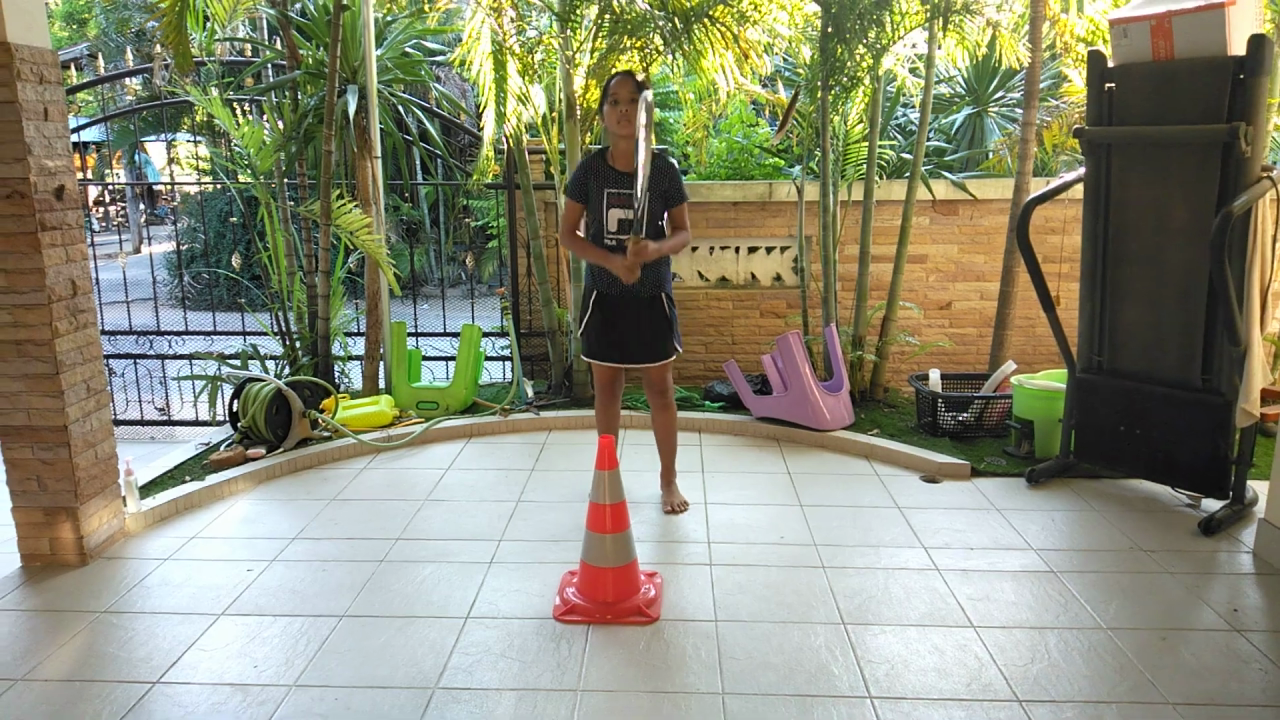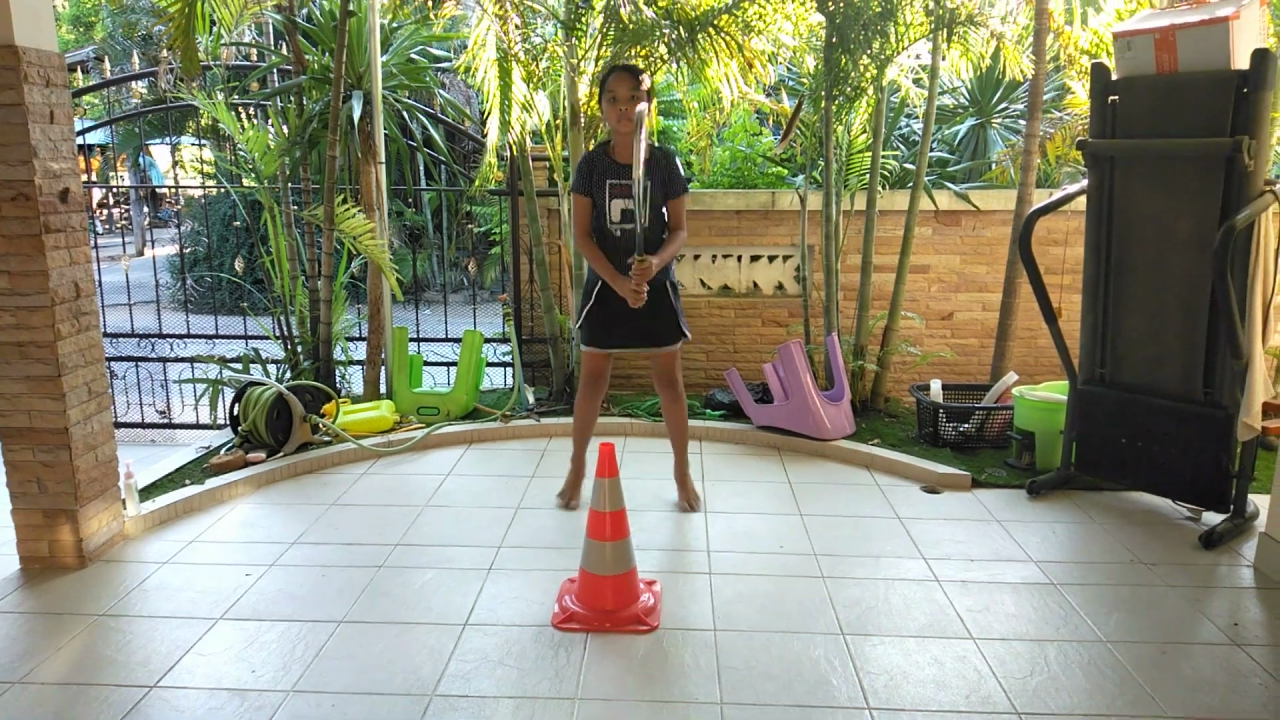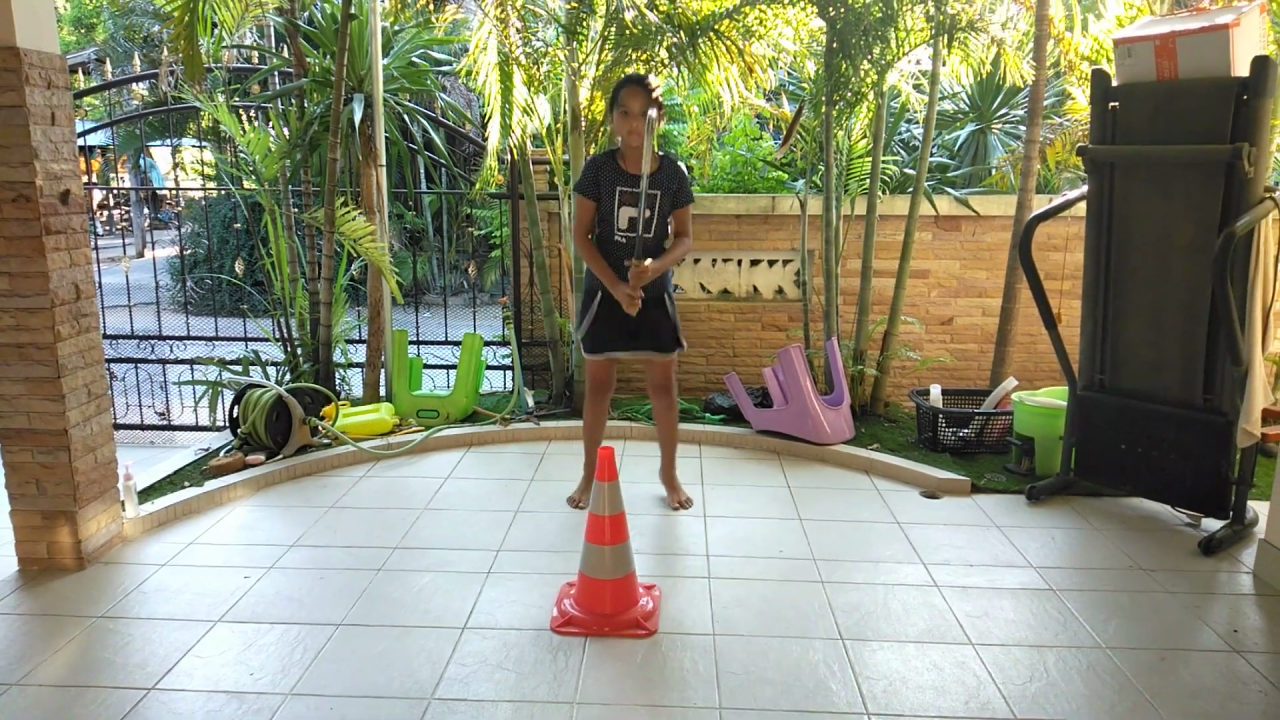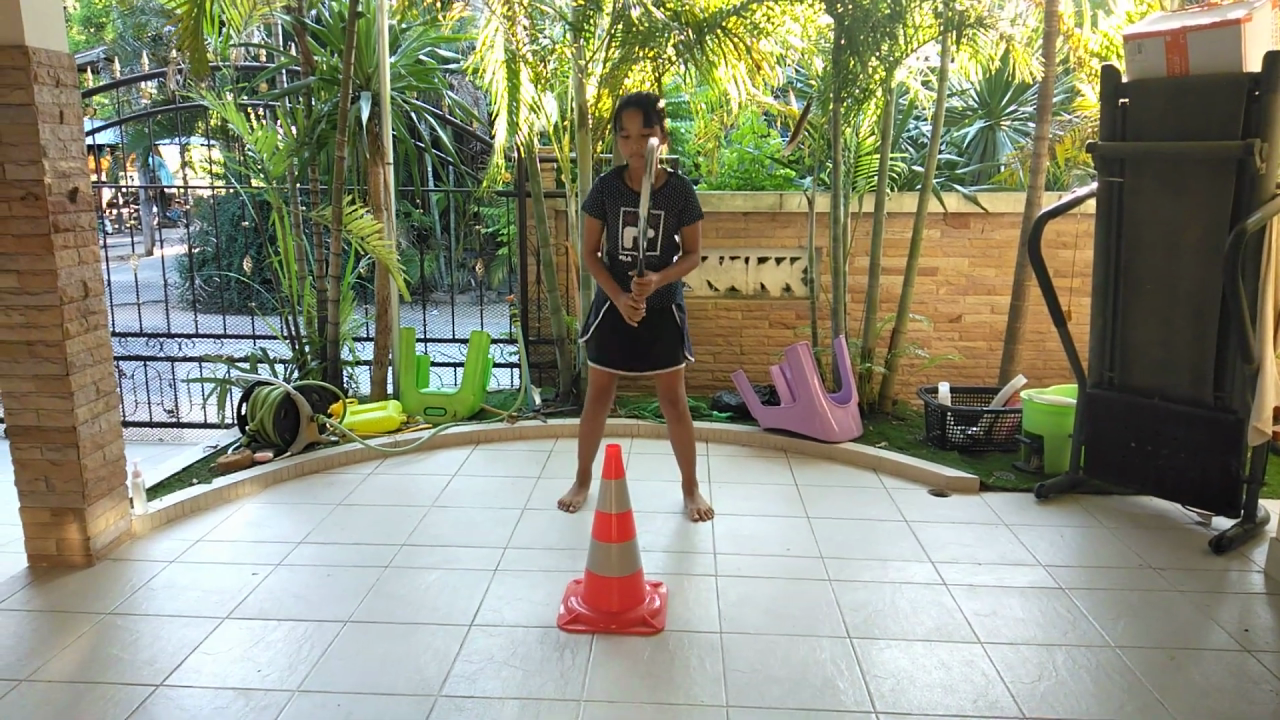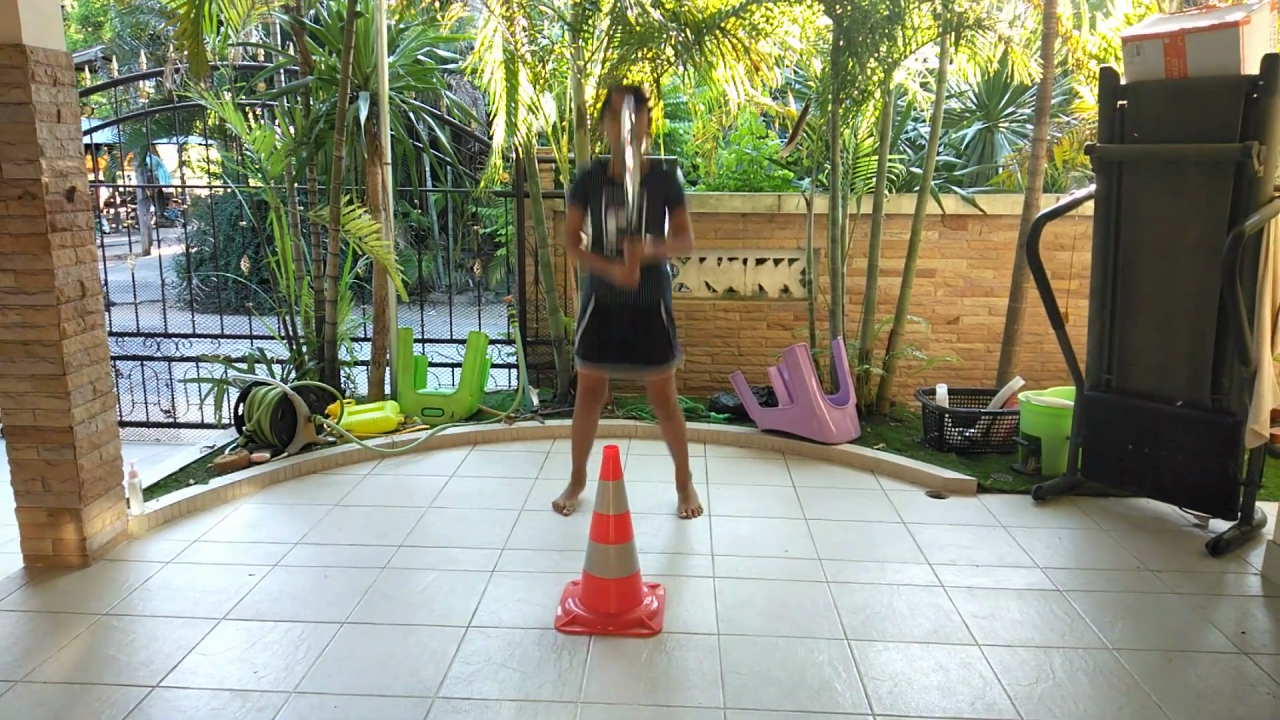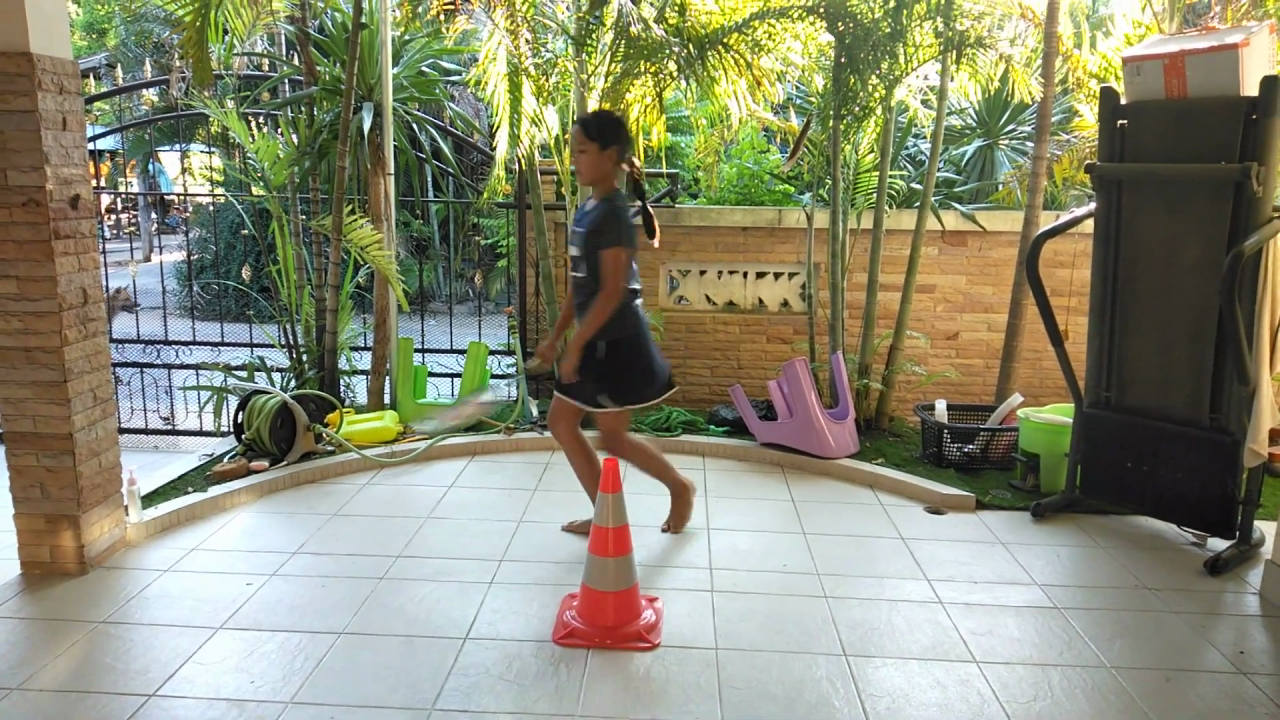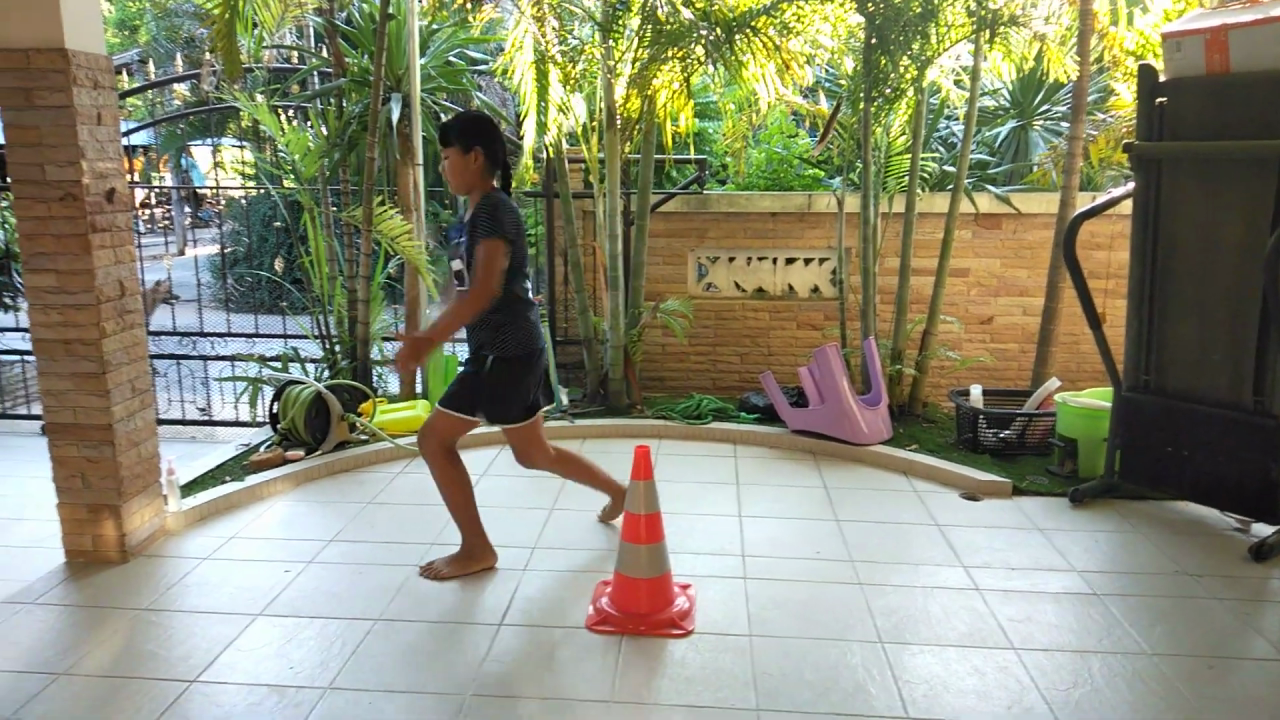
dt=0.7s
person 1, frame 1
left shoulder: (665, 169)
right shoulder: (589, 169)
left elbow: (683, 232)
right elbow: (567, 233)
left wrist: (655, 248)
right wrist: (610, 260)
left hip: (652, 295)
right hip: (604, 295)
left knee: (660, 390)
right knee: (607, 389)
left ankle: (669, 479)
person 1, frame 2
left shoulder: (665, 162)
right shoulder: (591, 163)
left elbow: (680, 229)
right elbow: (581, 233)
left wrist: (657, 262)
right wrist: (618, 281)
left hip: (656, 288)
right hip: (605, 286)
left knee: (670, 382)
right knee: (592, 380)
left ankle: (682, 472)
right ankle: (577, 468)
person 1, frame 3
left shoulder: (673, 174)
right shoulder: (597, 168)
left elbow: (684, 238)
right elbow: (581, 236)
left wrist: (655, 267)
right wrist: (615, 286)
left hip: (655, 294)
right hip: (604, 292)
left knee: (663, 387)
right knee: (599, 387)
left ankle: (669, 471)
right ankle: (590, 473)
person 1, frame 4
left shoulder: (679, 189)
right shoulder: (605, 187)
left elbow: (692, 253)
right elbow: (590, 252)
left wrist: (657, 281)
right wrist: (619, 297)
left hip: (663, 307)
right hip: (612, 304)
left knee: (673, 401)
right knee: (598, 397)
left ankle: (690, 486)
right ankle: (583, 478)
person 1, frame 5
left shoulder: (663, 179)
right shoulder: (589, 179)
left elbow: (684, 239)
right elbow: (572, 241)
left wrist: (650, 249)
right wrist: (608, 267)
left hip: (652, 303)
right hip: (602, 302)
left knee: (664, 399)
right knee: (589, 396)
left ankle: (684, 480)
right ankle: (577, 480)
person 1, frame 6
left shoulder: (612, 212)
right shoulder: (591, 210)
left elbow: (613, 290)
left wrist: (575, 344)
right wrist: (558, 333)
left hip: (615, 340)
right hip: (599, 338)
left knee: (615, 439)
right knee: (560, 424)
left ankle: (679, 488)
person 1, frame 7
left shoulder: (492, 211)
right shoulder: (478, 213)
left elbow: (485, 291)
left wrist: (427, 340)
right wrist: (428, 334)
left hip: (504, 353)
right hip: (498, 348)
left knee: (434, 439)
right knee: (531, 452)
left ankle: (477, 548)
right ankle: (622, 493)
